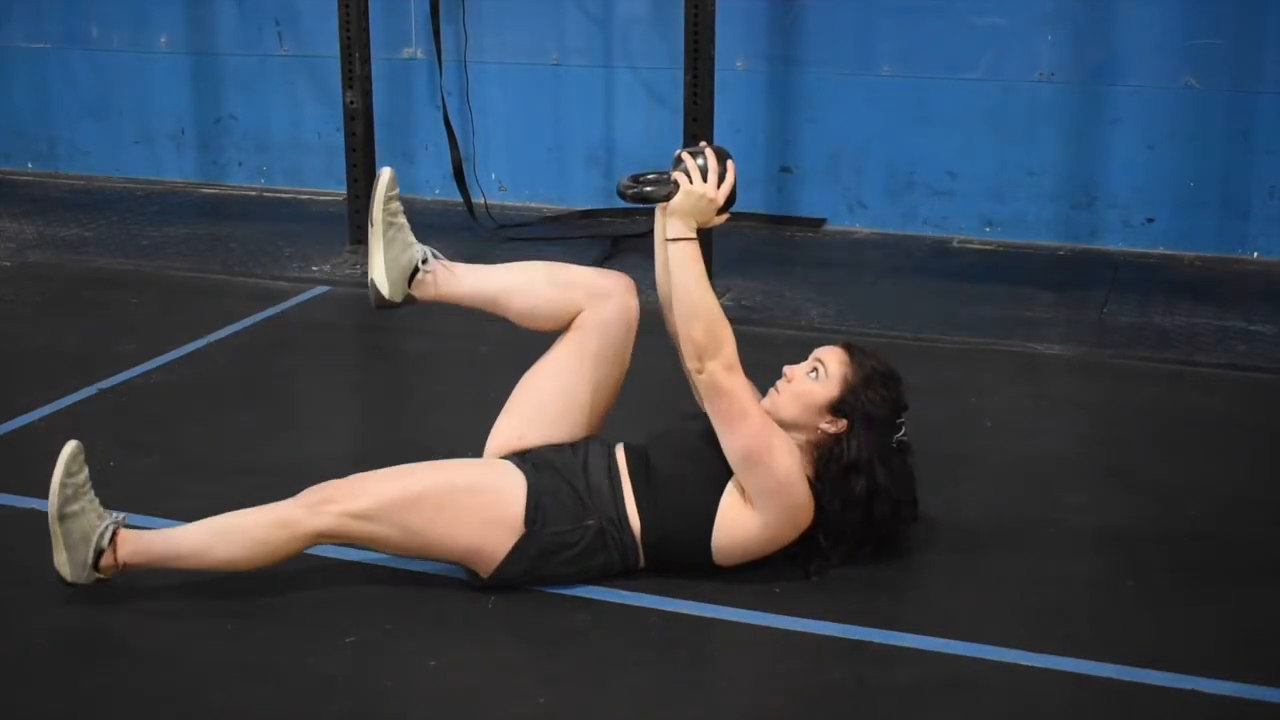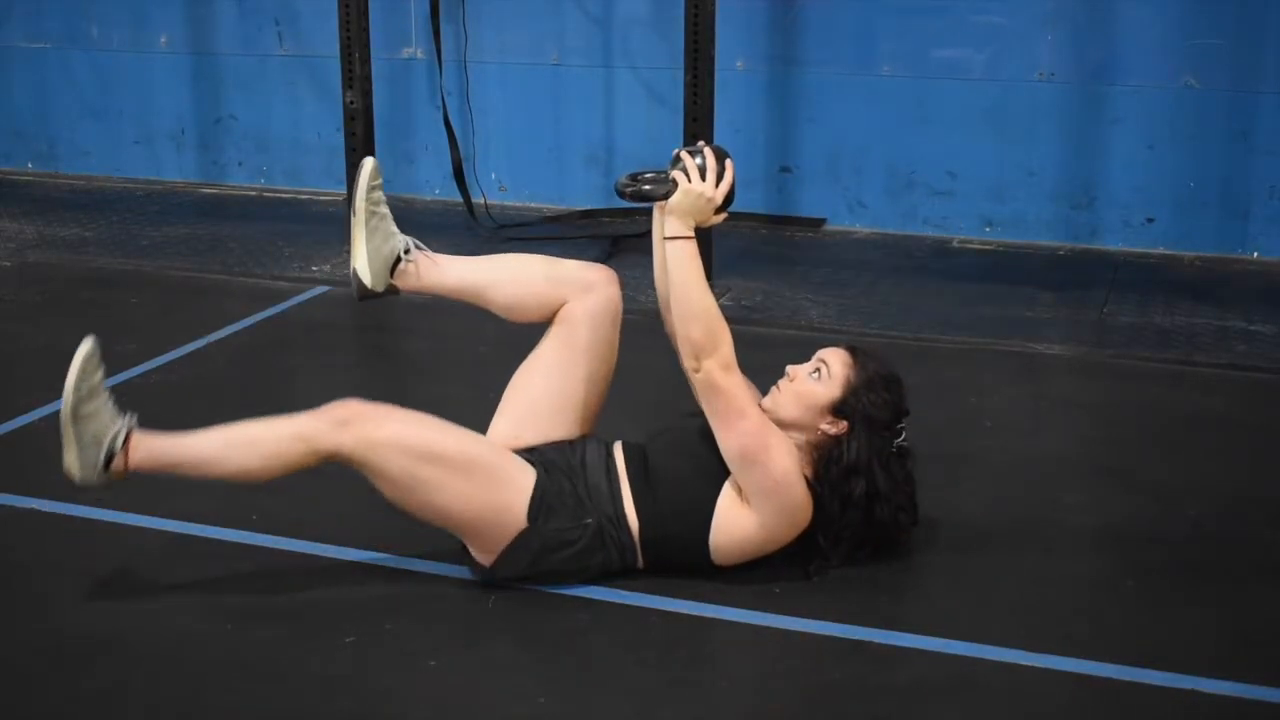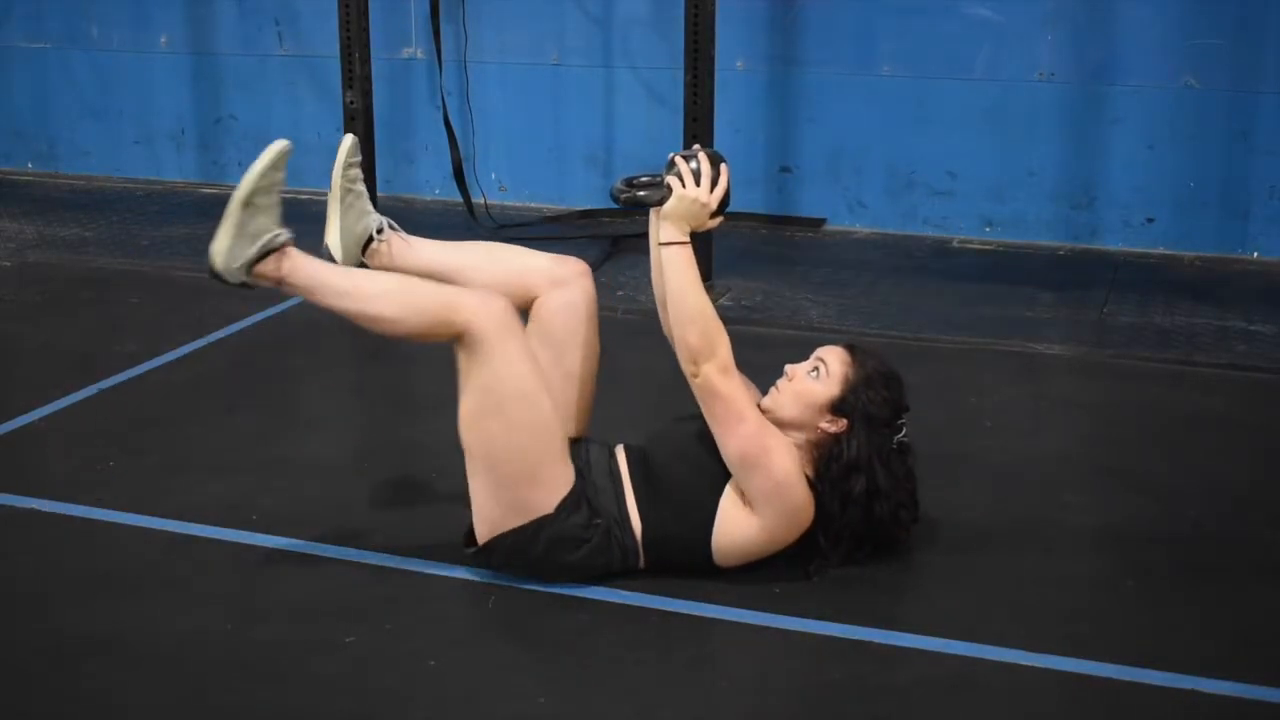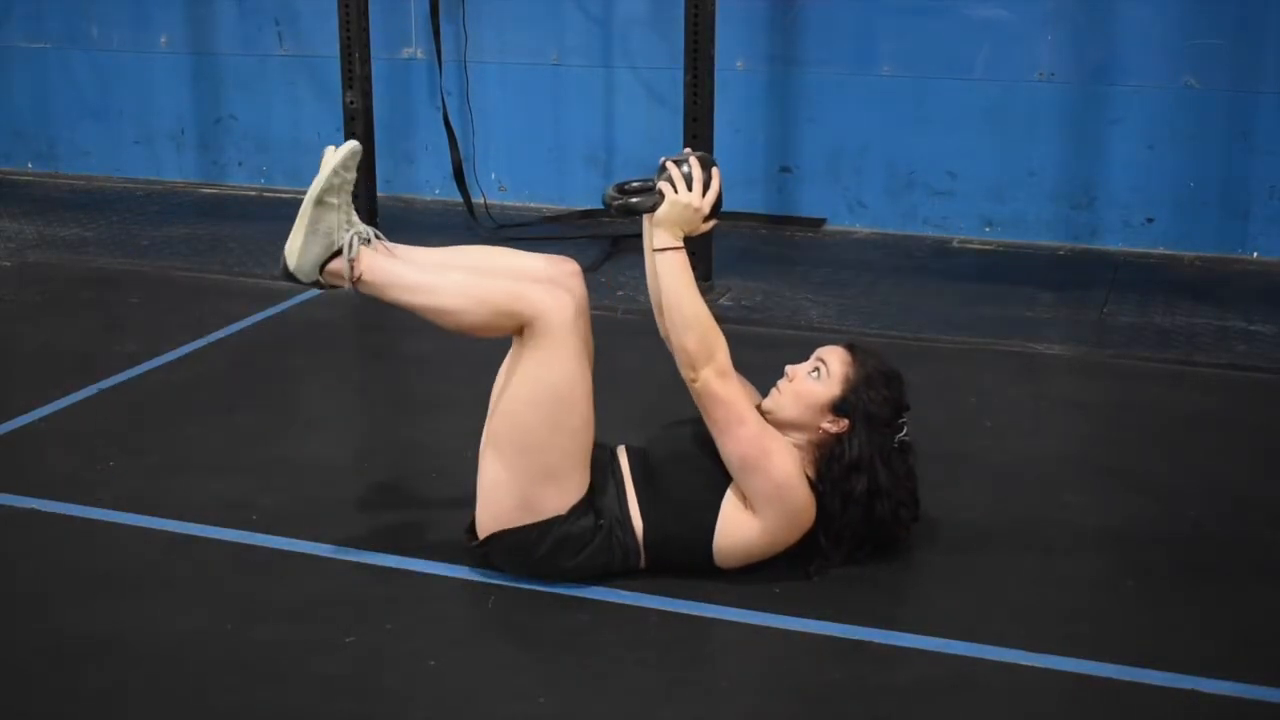
dt=0.3s
person 1, frame 1
left shoulder: (785, 496)
right shoulder: (756, 446)
left elbow: (709, 367)
right elbow: (695, 345)
left wrist: (683, 229)
right wrist: (669, 224)
left hip: (544, 528)
right hip: (544, 471)
left knee: (325, 506)
right knee: (610, 294)
left ankle: (110, 547)
right ankle: (418, 275)
person 1, frame 2
left shoulder: (785, 498)
right shoulder: (761, 446)
left elbow: (709, 367)
right elbow: (703, 351)
left wrist: (679, 228)
right wrist: (670, 221)
left hip: (544, 528)
right hip: (548, 470)
left knee: (347, 423)
right knee: (593, 287)
left ankle: (126, 450)
right ankle: (403, 266)
person 1, frame 3
left shoulder: (786, 499)
right shoulder: (763, 438)
left elbow: (707, 369)
right elbow: (706, 368)
left wrist: (675, 233)
right wrist: (660, 223)
left hip: (547, 533)
right hip: (565, 482)
left knee: (480, 313)
right knee: (565, 278)
left ankle: (269, 261)
right ankle: (373, 243)
person 1, frame 4
left shoulder: (787, 499)
right shoulder: (770, 439)
left elbow: (703, 372)
right elbow: (688, 345)
left wrist: (669, 237)
right wrist: (655, 226)
left hip: (547, 531)
right hip: (588, 484)
left knee: (546, 304)
right knee: (558, 276)
left ankle: (339, 262)
right ankle: (362, 250)
